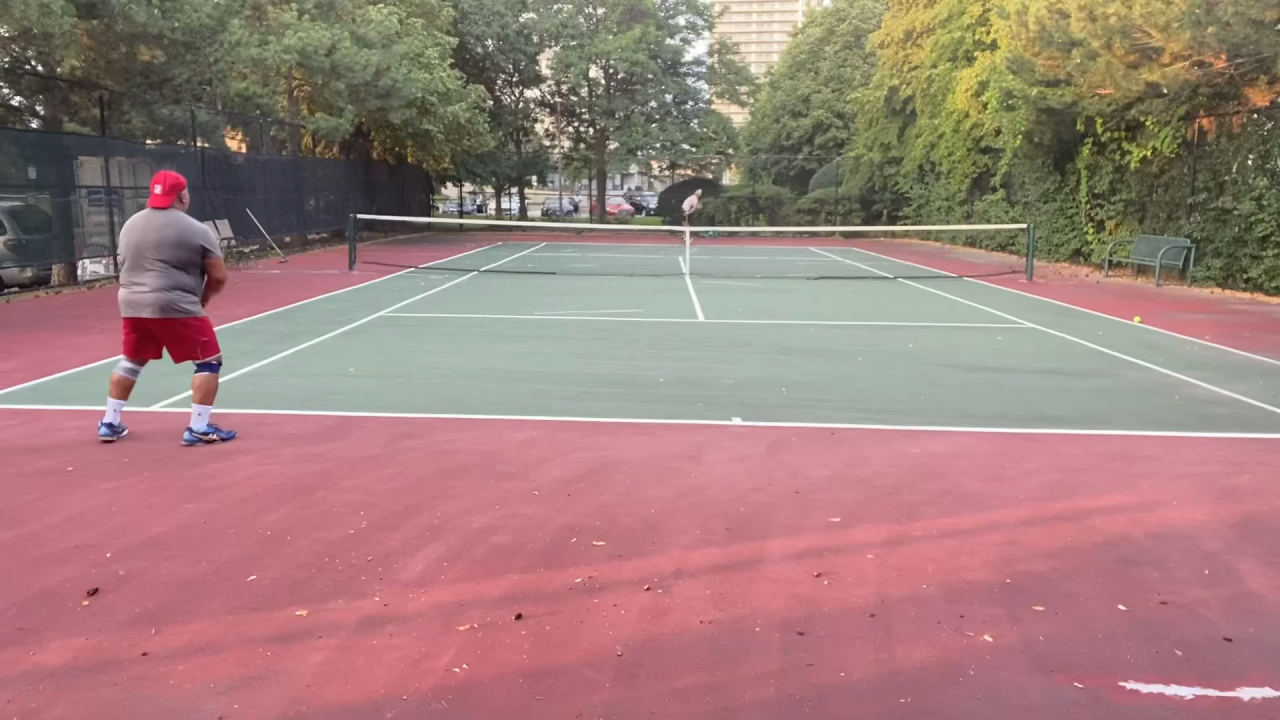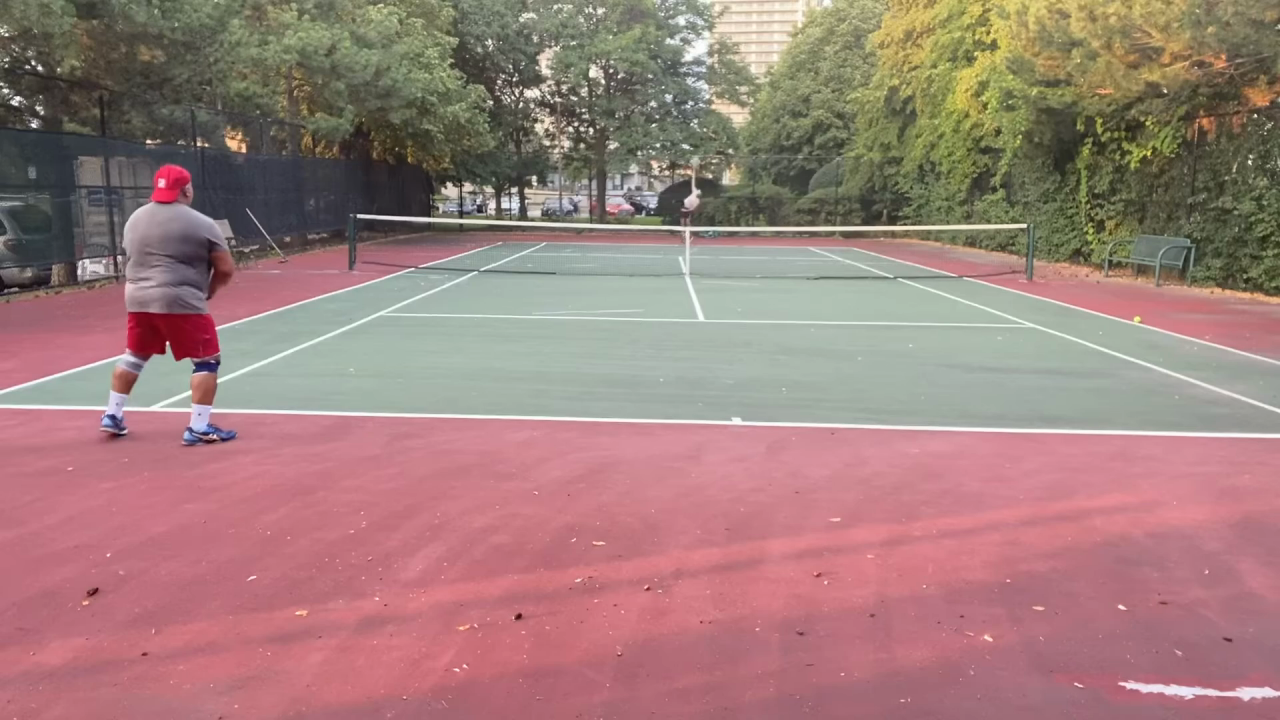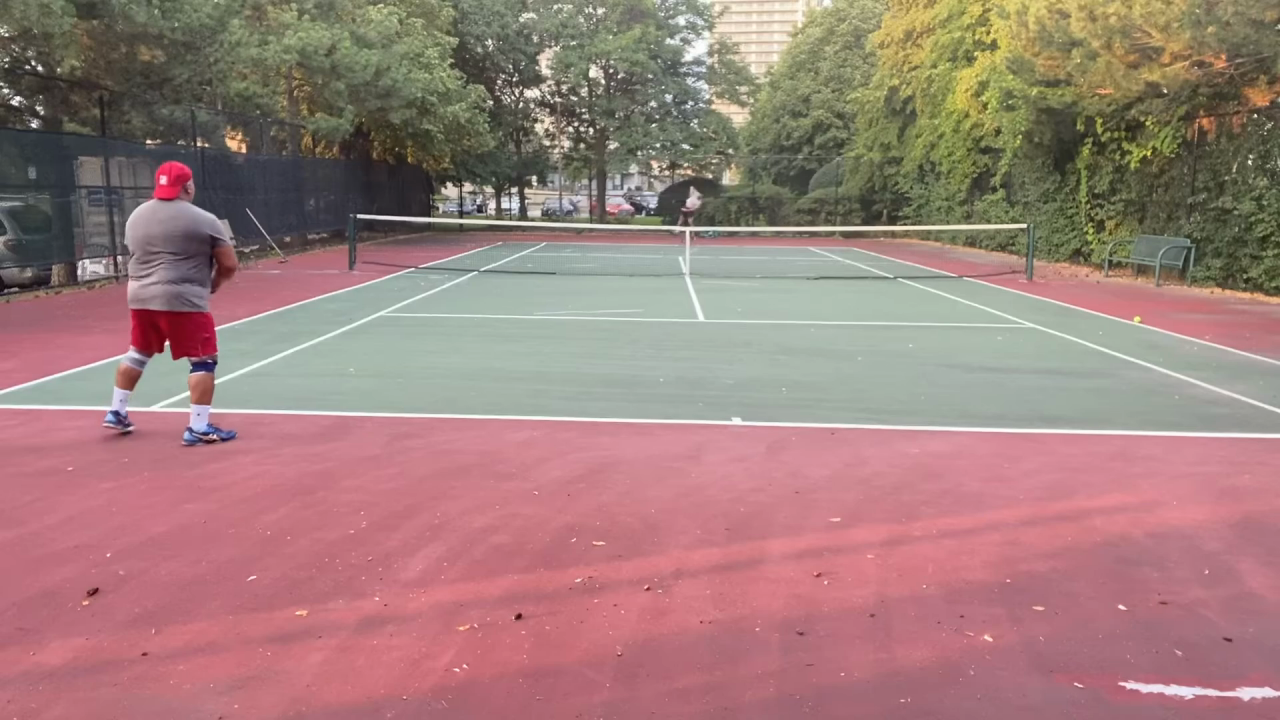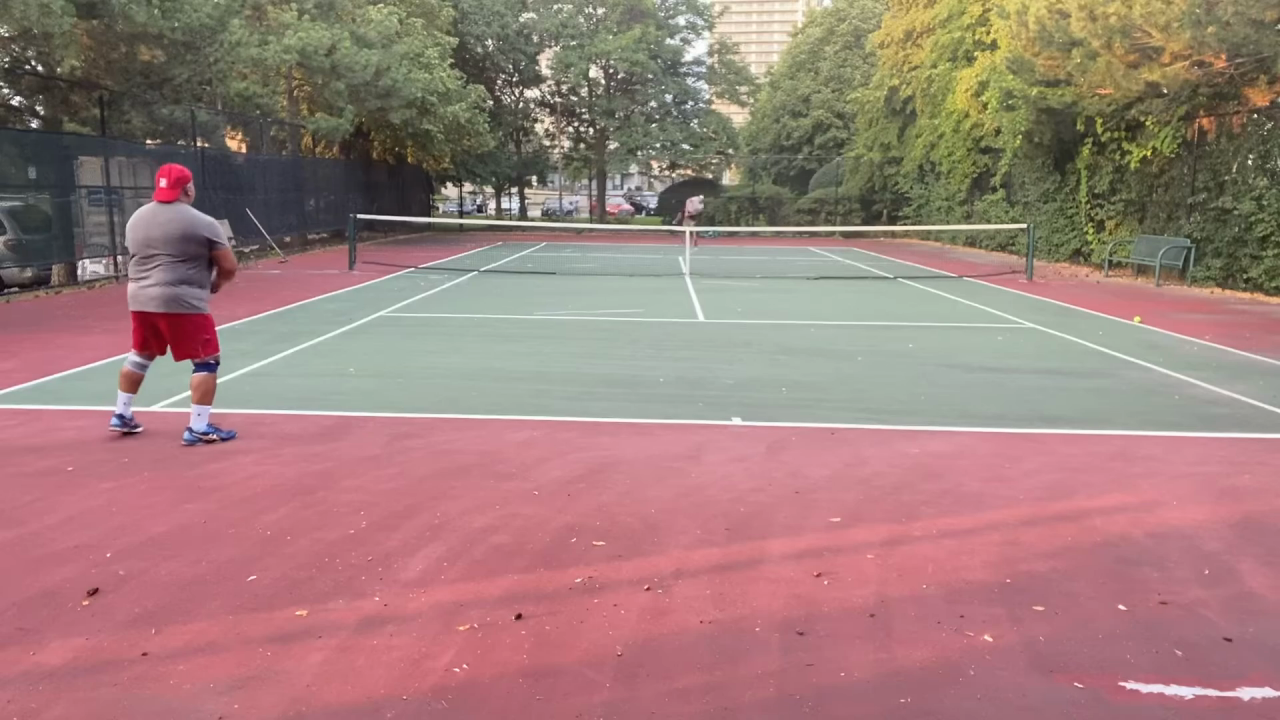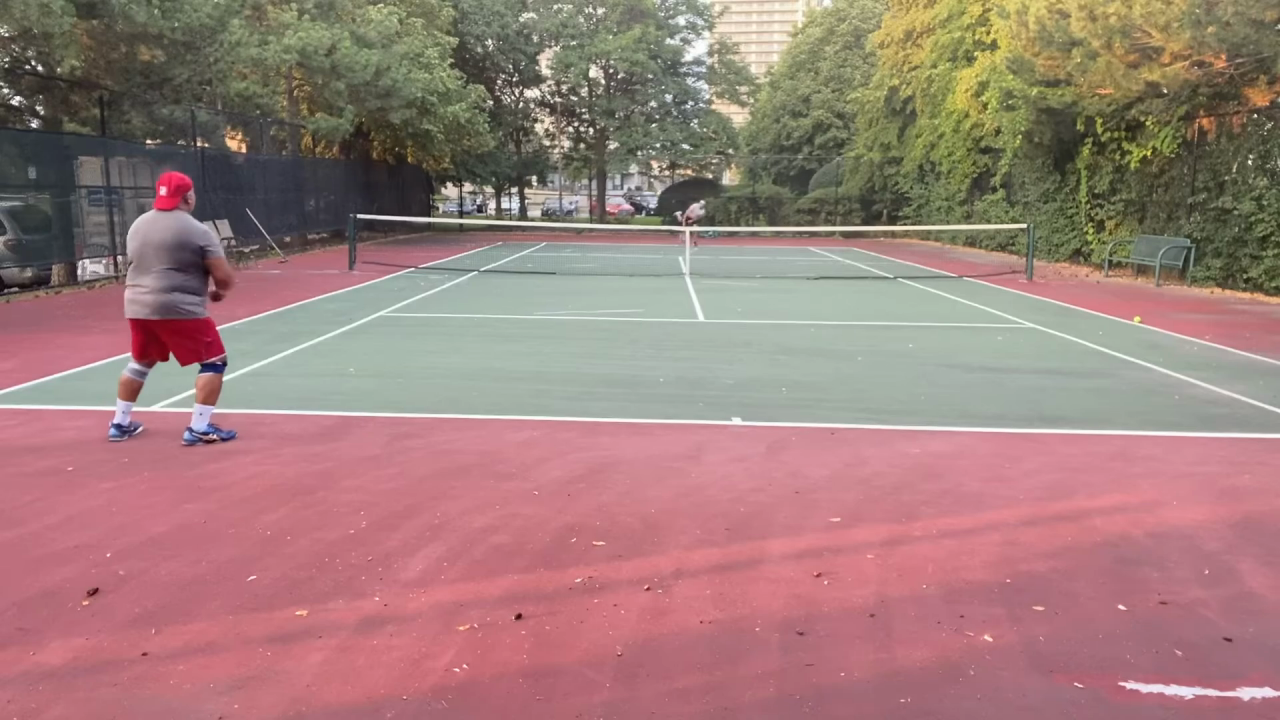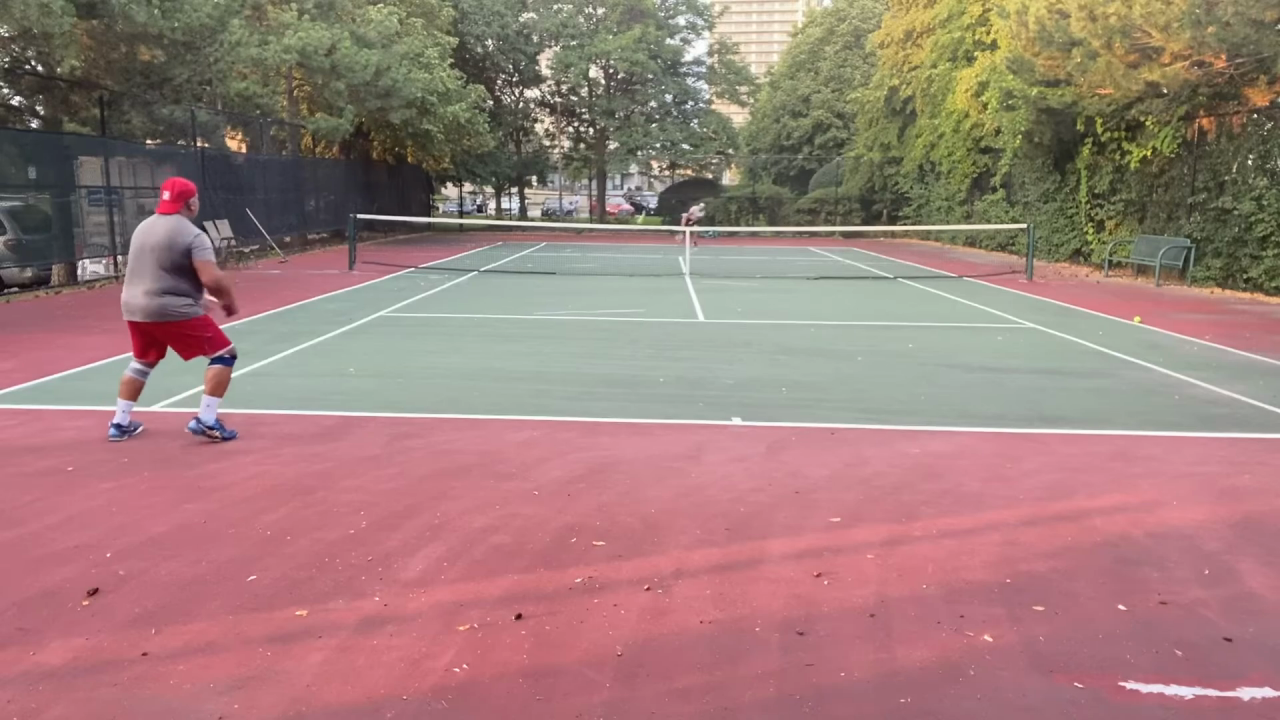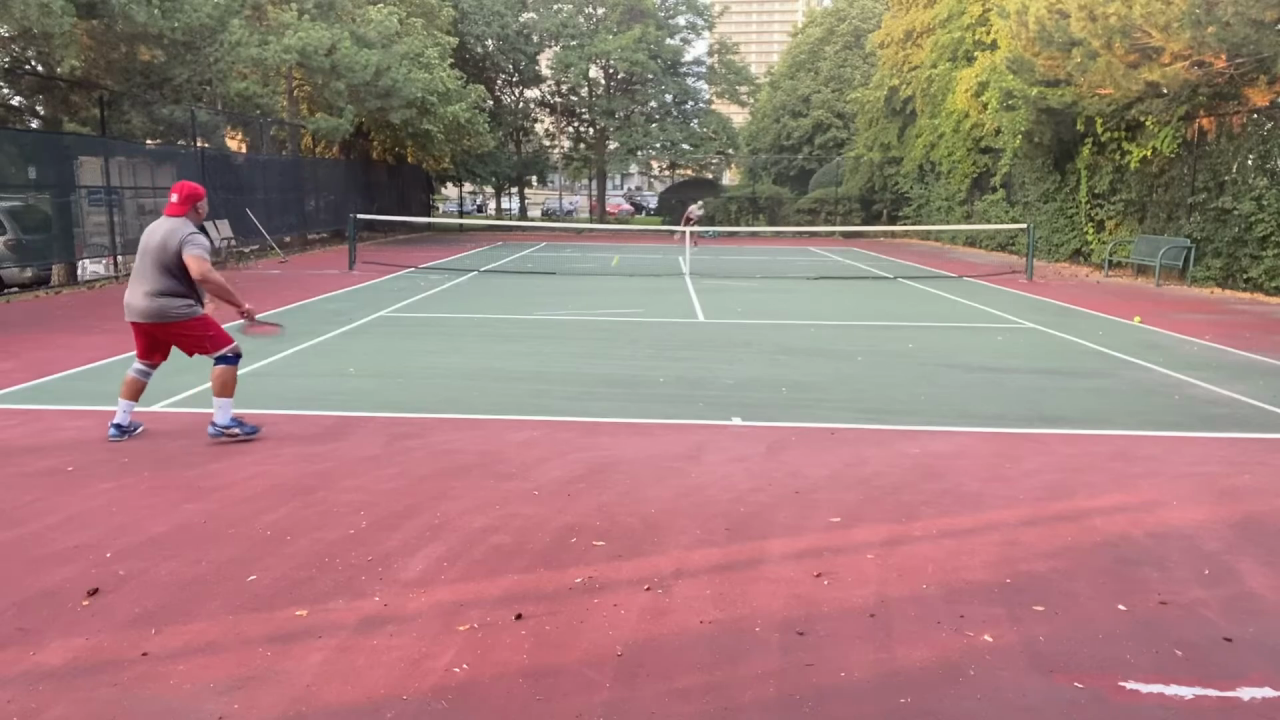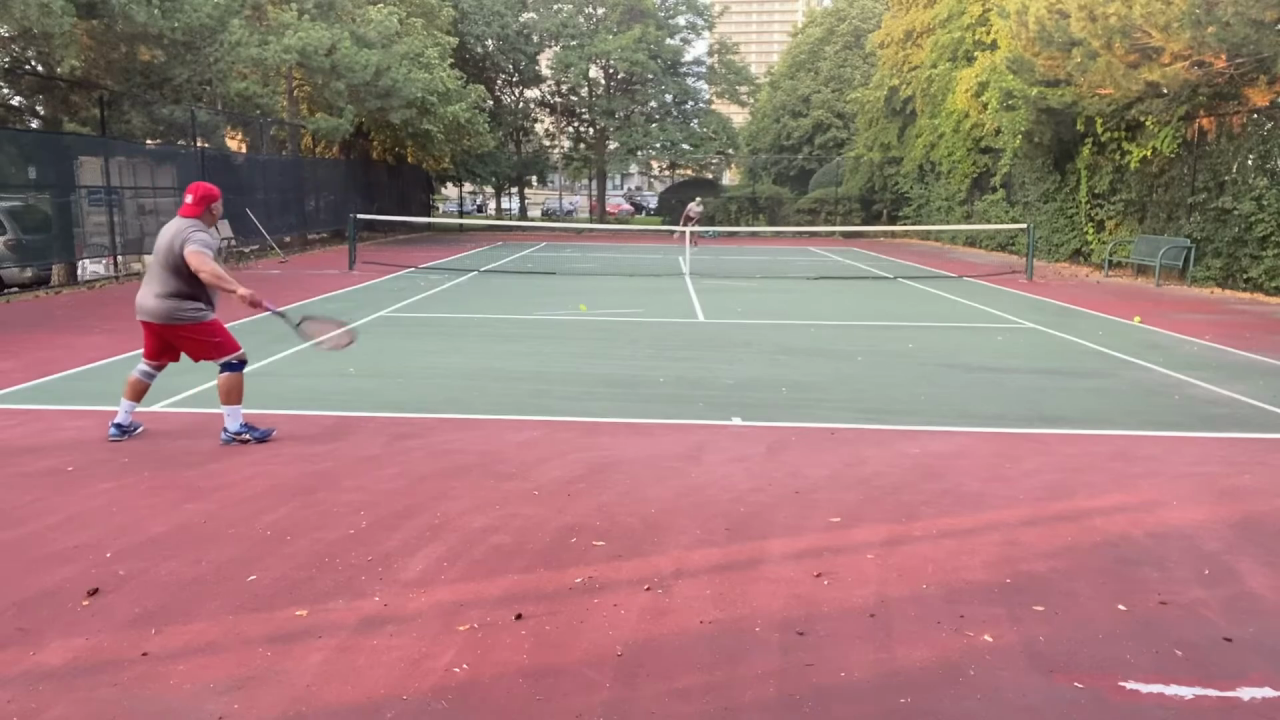
dt=0.1s
person 1, frame 1
left shoulder: (131, 224)
right shoulder: (197, 231)
left elbow: (128, 266)
right elbow: (219, 277)
right wrist: (203, 298)
left hip: (133, 305)
right hip: (176, 307)
left knee: (130, 361)
right knee: (209, 362)
left ankle: (110, 423)
right ankle: (199, 428)
person 1, frame 2
left shoulder: (135, 218)
right shoulder: (202, 224)
left elbow: (135, 260)
right elbow: (226, 269)
right wrist: (209, 290)
left hip: (139, 300)
right hip: (181, 303)
left knee: (134, 355)
right knee: (207, 361)
left ankle: (112, 415)
right ankle: (199, 428)
person 1, frame 3
left shoulder: (136, 216)
right shoulder: (205, 221)
left elbow: (139, 257)
right elbow: (230, 264)
right wrist: (214, 283)
left hip: (141, 297)
right hip: (182, 301)
left knee: (138, 352)
right knee: (204, 361)
left ankle: (116, 413)
right ankle: (199, 428)
person 1, frame 4
left shoulder: (136, 218)
right shoulder: (203, 224)
right elbow: (229, 267)
right wrist: (215, 285)
left hip: (141, 299)
right hip: (182, 303)
left knee: (140, 355)
right knee: (206, 362)
left ankle: (121, 415)
right ankle: (199, 428)
person 1, frame 5
left shoulder: (139, 225)
right shoulder: (198, 232)
right elbow: (225, 276)
right wrist: (219, 292)
left hip: (138, 306)
right hip: (178, 310)
left knee: (140, 363)
right knee: (213, 362)
left ankle: (120, 423)
right ankle: (198, 427)
person 1, frame 6
left shoulder: (143, 227)
right shoulder: (193, 236)
right elbow: (212, 279)
left wrist: (202, 296)
right wrist: (229, 301)
left hip: (135, 308)
right hip: (174, 311)
left knee: (142, 362)
right knee: (223, 355)
left ankle: (120, 423)
right ankle: (206, 420)
person 1, frame 7
left shoulder: (157, 227)
right shoulder: (191, 237)
right elbow: (202, 274)
left wrist: (207, 292)
right wrist: (237, 302)
left hip: (138, 308)
right hip: (172, 311)
left knee: (145, 362)
right knee: (228, 354)
left ankle: (120, 422)
right ankle: (223, 422)
person 1, frame 8
left shoulder: (175, 225)
right shoulder: (198, 236)
right elbow: (204, 267)
right wrist: (239, 290)
left hip: (150, 309)
right hip: (183, 313)
left knee: (151, 363)
right knee: (233, 361)
left ankle: (120, 422)
right ankle: (234, 428)
